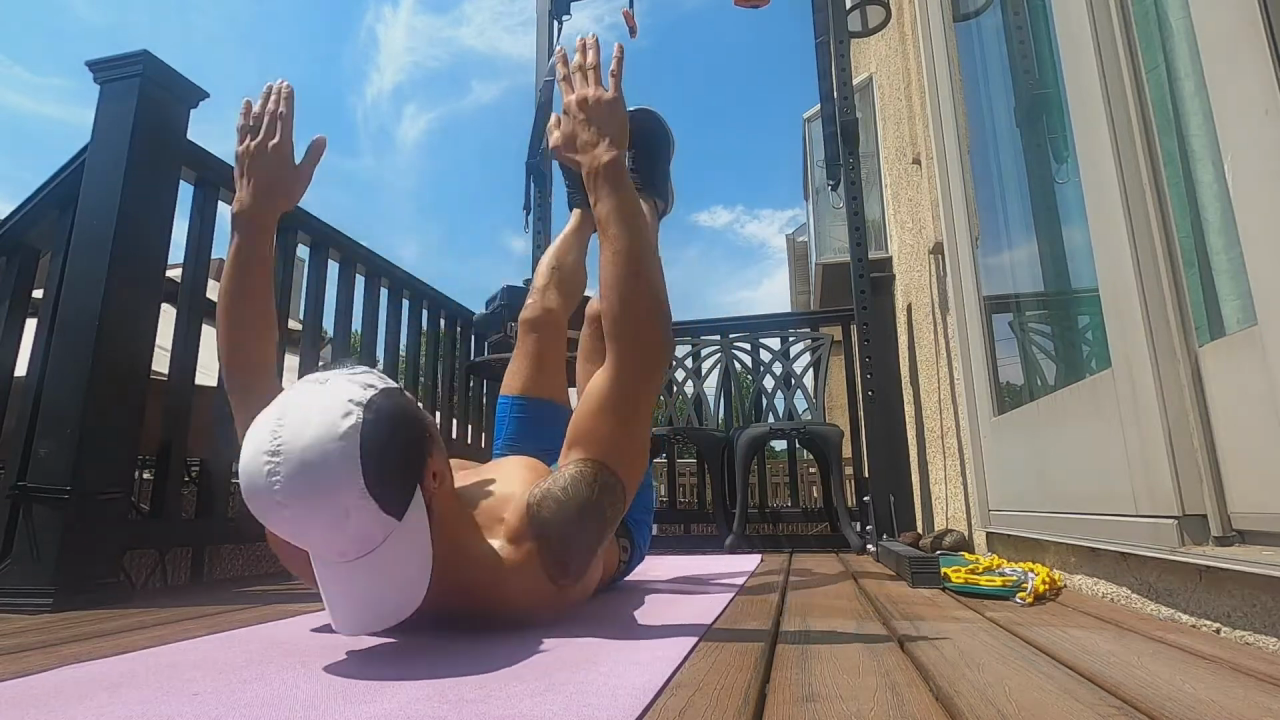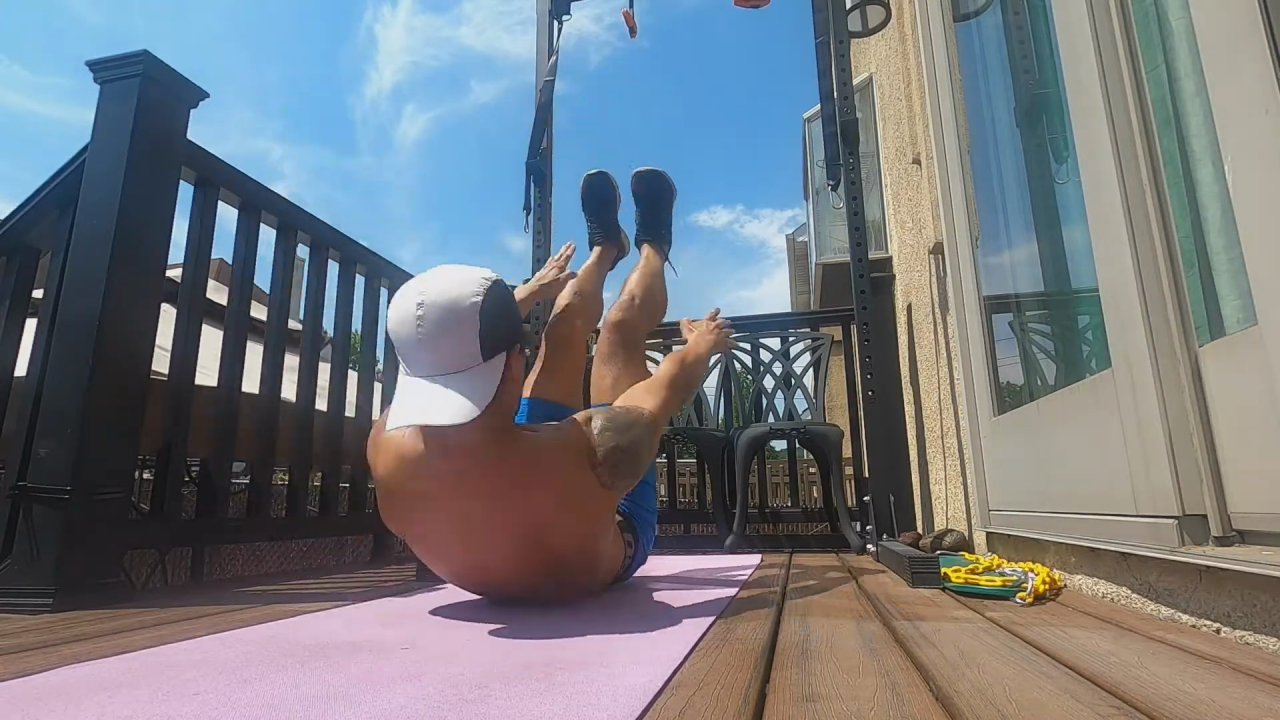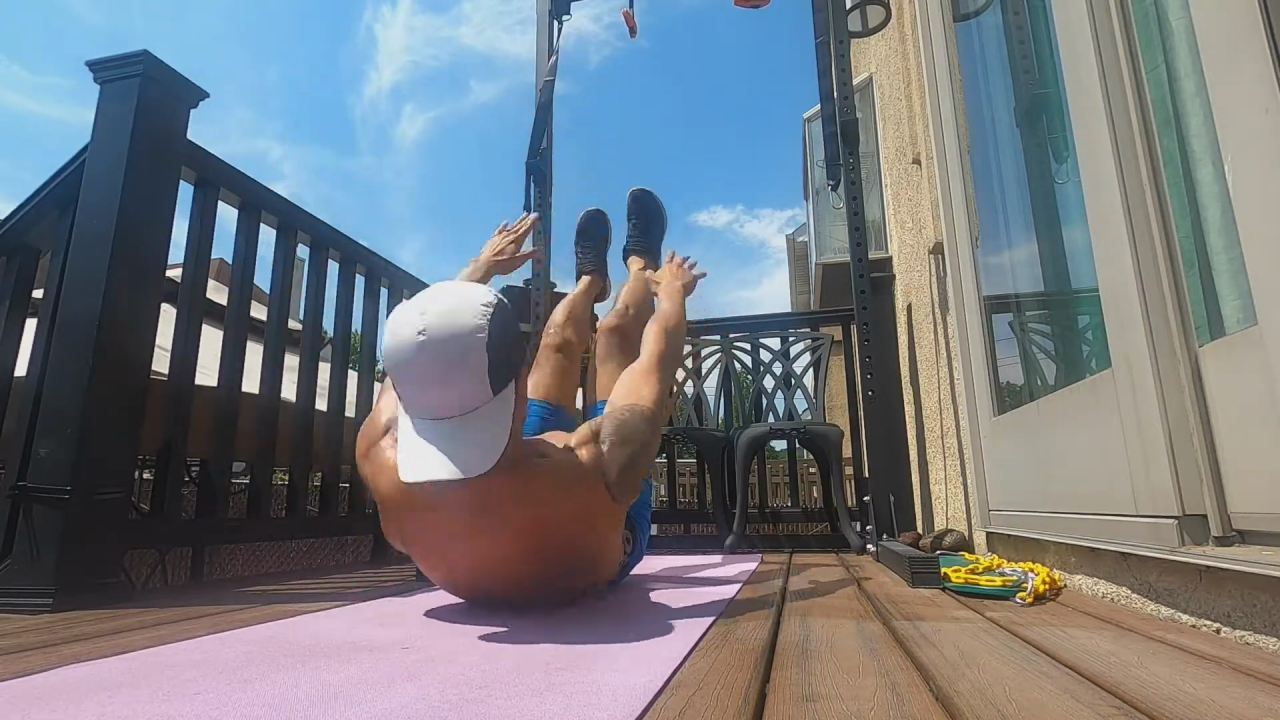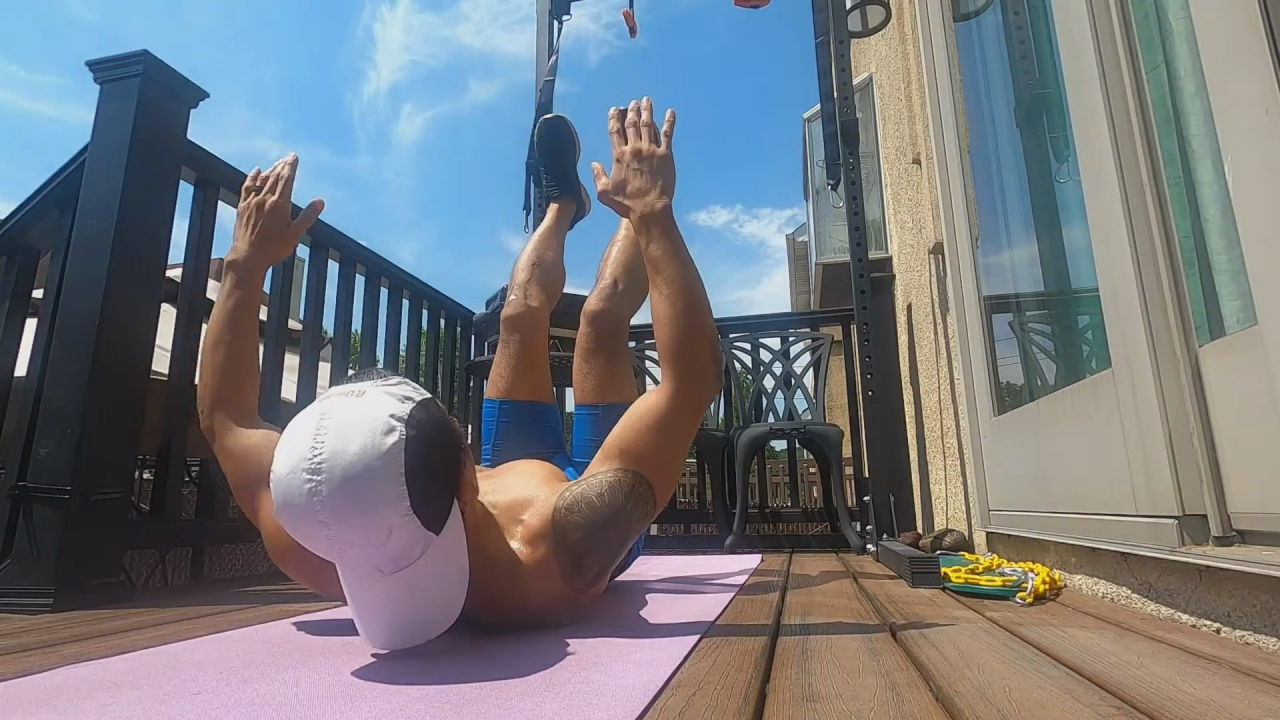
dt=0.5s
person 1, frame 1
left shoulder: (303, 537)
right shoulder: (543, 553)
left elbow: (244, 373)
right elbow: (645, 348)
left wrist: (255, 211)
right wrist: (607, 165)
right hip: (609, 537)
left knee: (543, 315)
right knee: (605, 320)
left ankle: (585, 211)
right ankle: (643, 199)
person 1, frame 2
left shoulder: (387, 446)
right shoulder: (592, 452)
left elbow: (434, 351)
right elbow: (671, 385)
left wrist: (525, 293)
right wrist: (700, 346)
right hip: (614, 545)
left knee: (562, 337)
right knee: (622, 328)
left ankle: (605, 248)
right ankle: (653, 250)
person 1, frame 3
left shoulder: (385, 461)
right shoulder: (594, 471)
left elbow: (410, 362)
right elbow: (656, 361)
left wrist: (478, 273)
right wrist: (672, 291)
right hip: (595, 564)
left knee: (560, 342)
right knee: (618, 330)
left ankle: (591, 280)
right ankle: (641, 263)
person 1, frame 4
left shoulder: (309, 549)
right shoulder: (567, 555)
left elbow: (224, 416)
right elbow: (694, 378)
left wrist: (245, 264)
right wrist: (655, 215)
left knee: (522, 314)
right knee: (602, 316)
left ankle: (563, 205)
right ankle: (634, 221)
